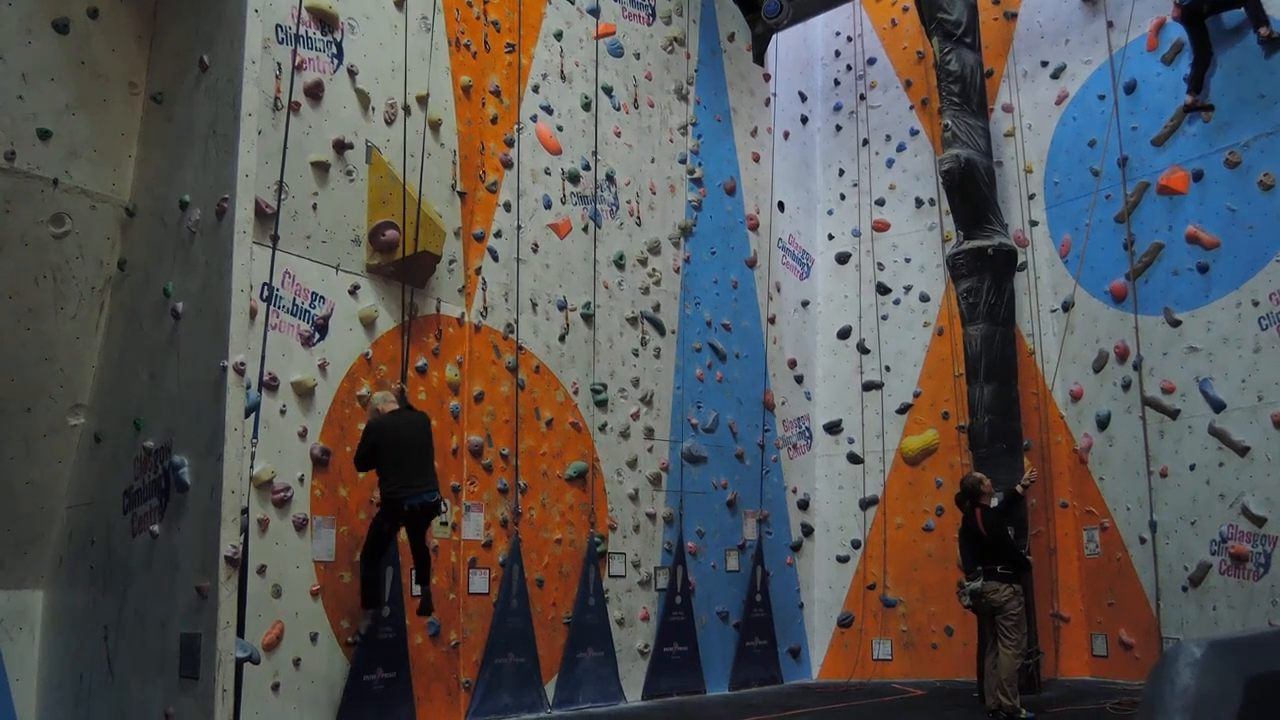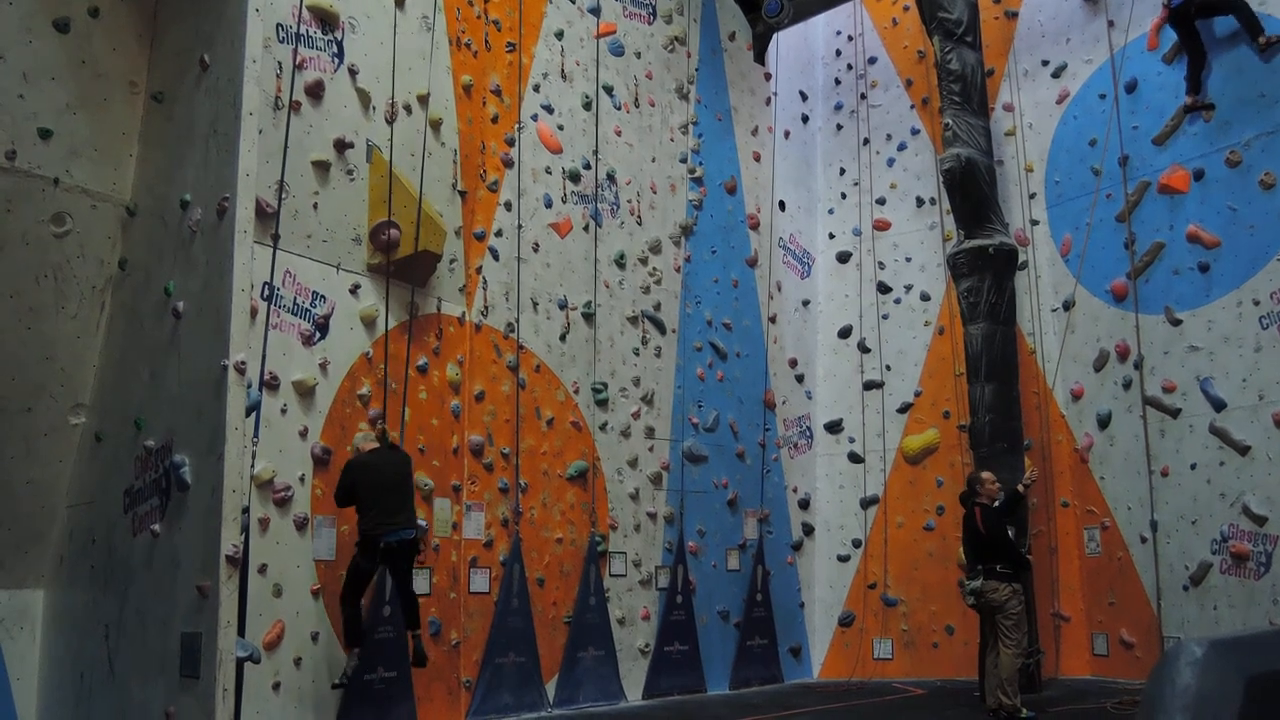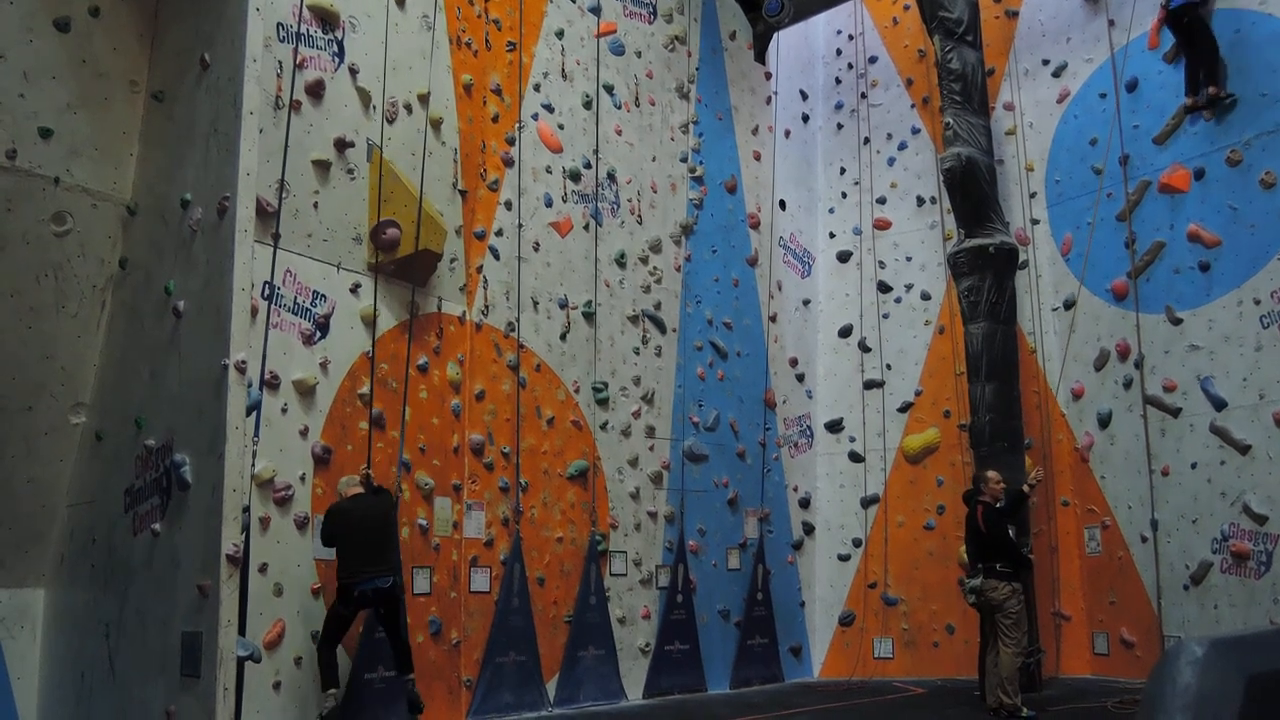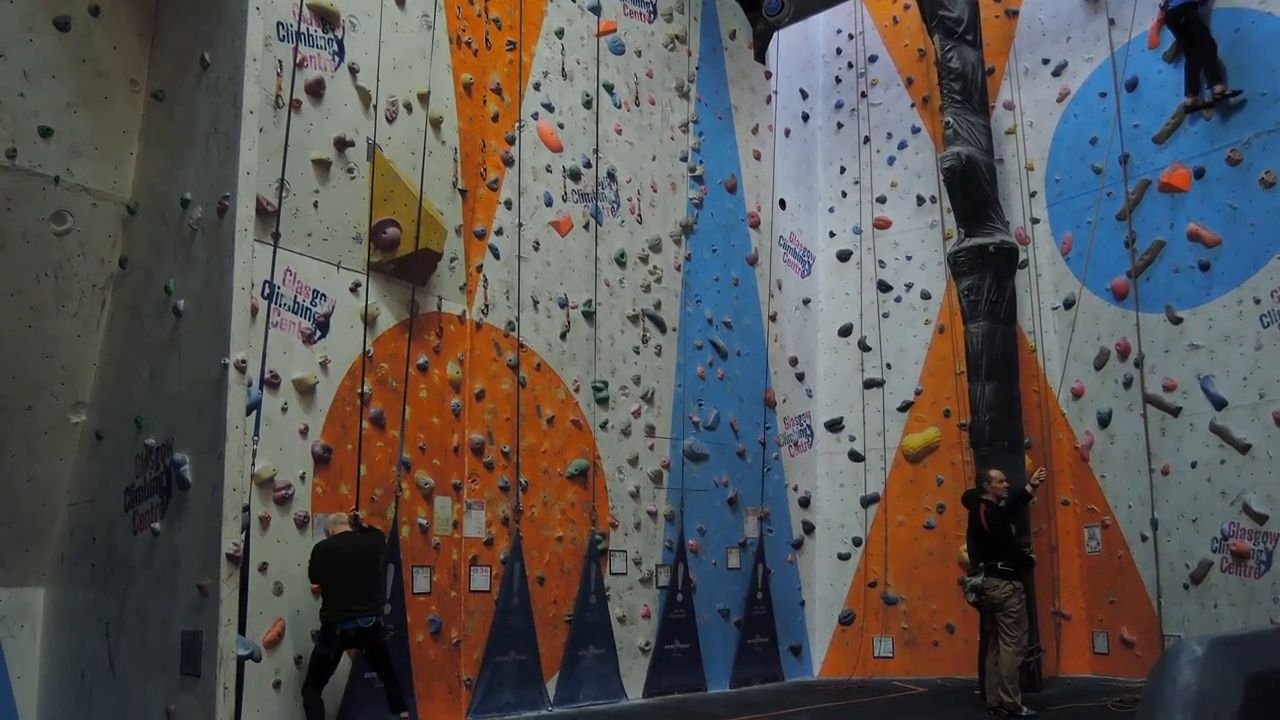
dt=0.4s
person 1, frame 1
left shoulder: (972, 515)
right shoulder: (988, 518)
left elbow: (1003, 509)
right elbow: (1007, 548)
left wrist: (1023, 485)
right wrist: (1027, 563)
left hip: (984, 587)
right hip: (1003, 586)
left knee: (993, 649)
right knee: (1011, 647)
person 1, frame 2
left shoulder: (974, 514)
right shoulder: (987, 516)
left elbow: (1004, 510)
right elbow: (1006, 547)
left wrist: (1023, 486)
right wrist: (1026, 563)
left hip: (985, 585)
right hip: (1002, 585)
left knee: (994, 647)
right knee: (1011, 646)
person 1, frame 3
left shoulder: (977, 512)
right shoulder: (987, 514)
left elbow: (1008, 510)
right elbow: (1006, 545)
left wrist: (1029, 486)
right wrist: (1027, 561)
left hip: (986, 584)
right hip: (1002, 584)
left knee: (994, 646)
right knee: (1012, 645)
person 1, frame 4
left shoulder: (980, 510)
right shoulder: (990, 513)
left elbow: (1010, 509)
right elbow: (1009, 543)
left wrist: (1032, 485)
right wrist: (1029, 561)
left hip: (987, 583)
right hip: (1004, 583)
left knee: (994, 645)
right knee: (1012, 645)
person 2, frame 1
left shoulder: (376, 426)
right shoulder: (422, 419)
left elbow: (361, 465)
right wrist: (402, 397)
left hip: (397, 503)
right hip: (430, 499)
left knee: (370, 559)
right knee: (418, 542)
left ankle: (368, 620)
right ankle: (426, 599)
person 2, frame 2
left shoulder: (355, 464)
right shoulder: (402, 459)
left elbow: (341, 500)
right wrist: (384, 439)
left hip: (375, 541)
right hip: (408, 537)
left knee: (350, 599)
right knee: (405, 588)
left ankle: (352, 662)
right ankle: (417, 645)
person 2, frame 3
left shoulder: (337, 510)
right shoulder: (385, 504)
left elbow: (327, 540)
right wrist: (370, 483)
left hip: (353, 589)
right hip: (387, 584)
left knee: (326, 644)
right knee: (397, 636)
right ankle: (410, 689)
person 2, frame 4
left shoulder: (322, 548)
right shoulder: (371, 543)
left elbow: (314, 578)
right elbow: (378, 534)
right wrist: (359, 525)
left hip: (336, 627)
right hip: (369, 624)
left knee: (312, 687)
right knee: (389, 677)
